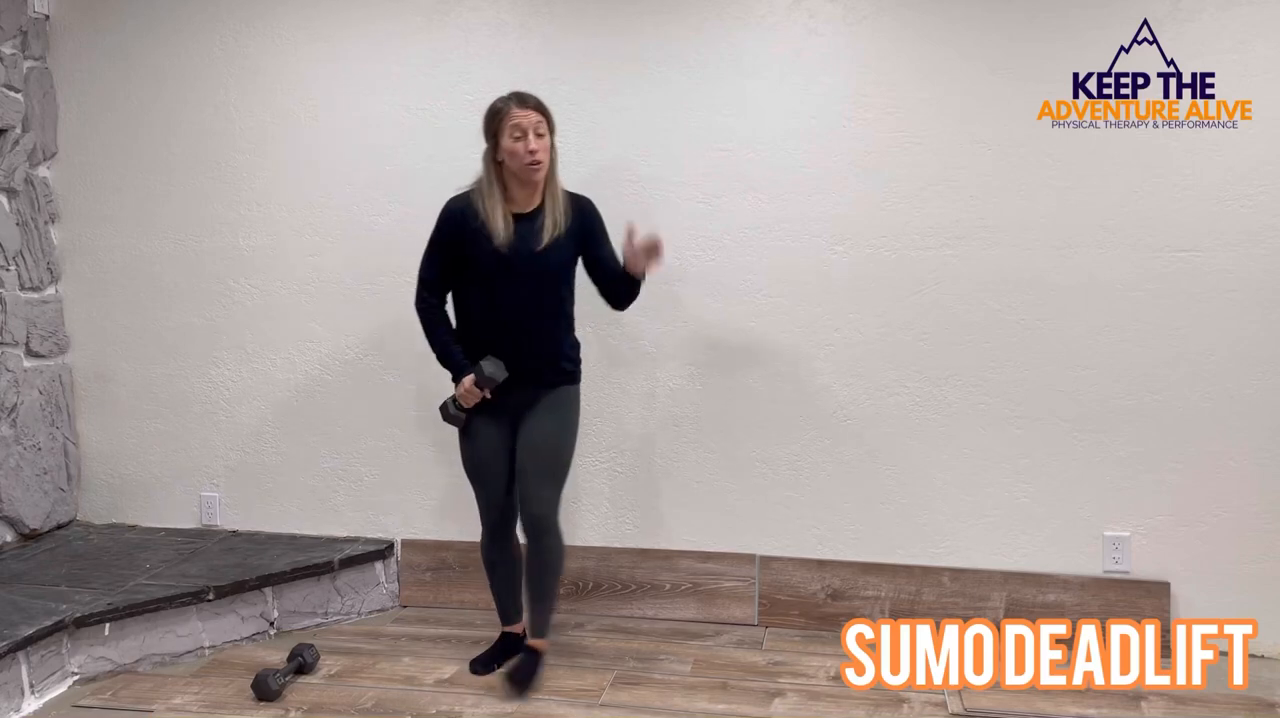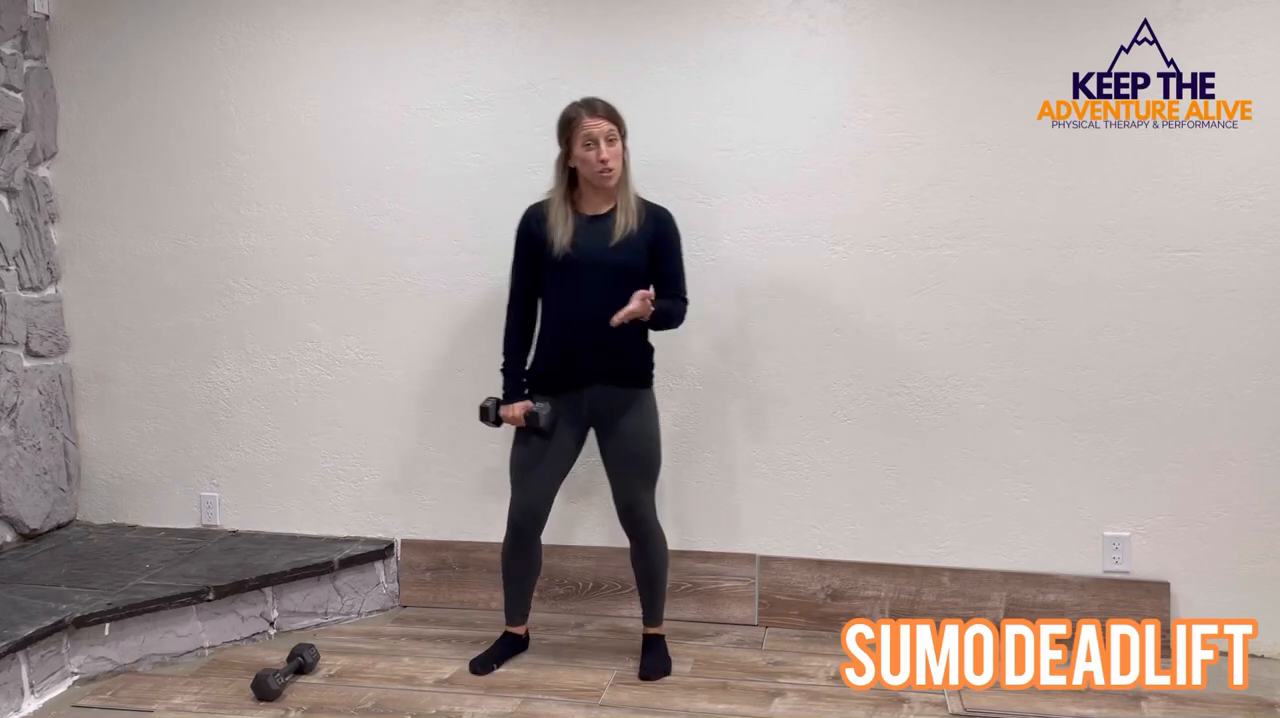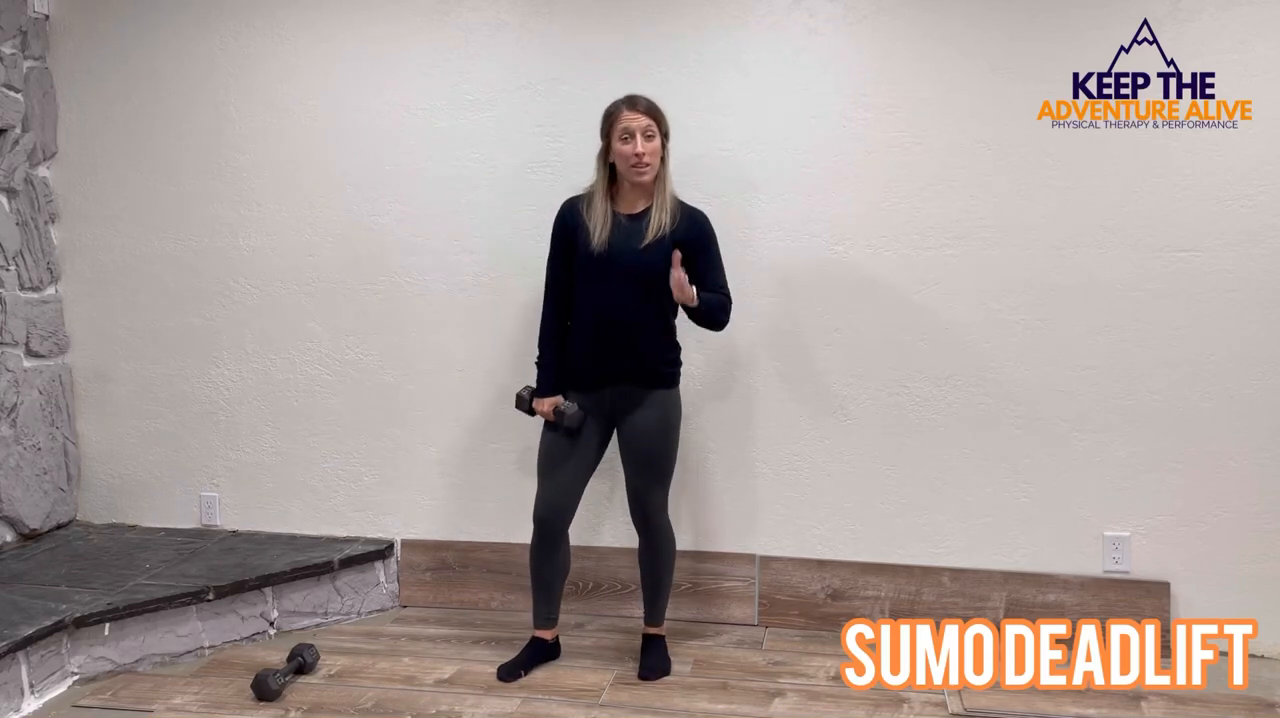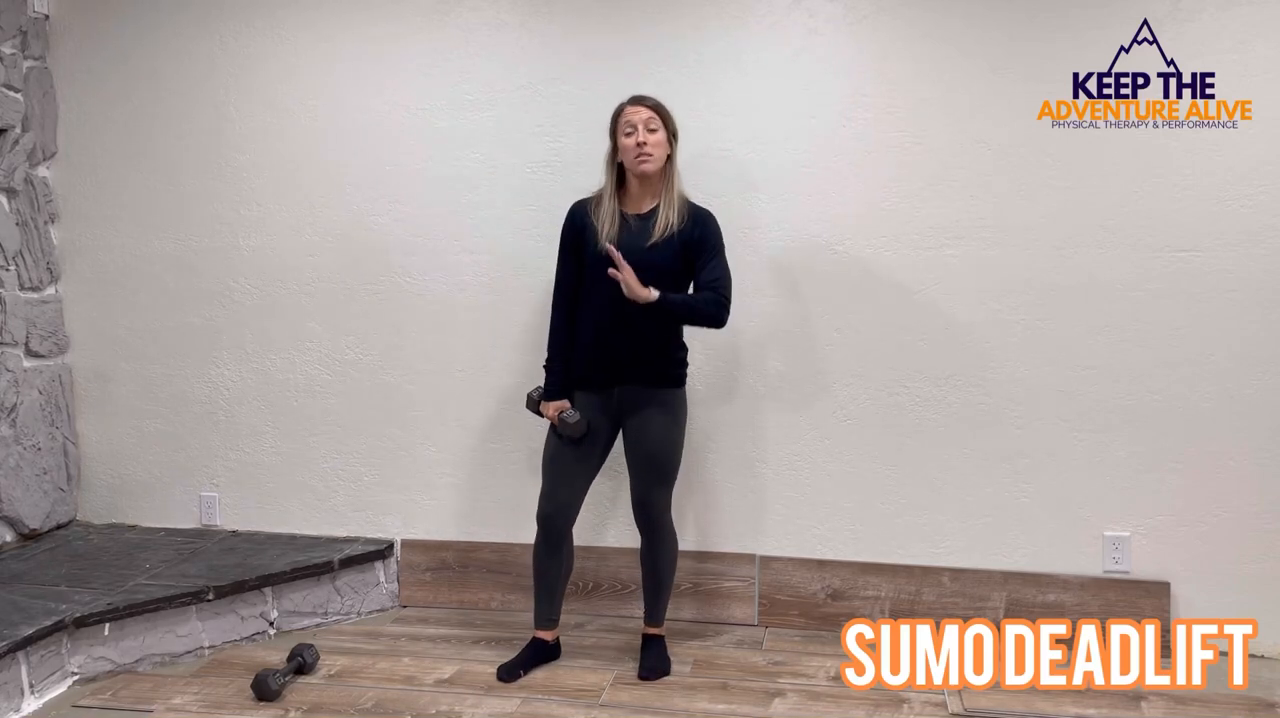
dt=0.4s
person 1, frame 1
left shoulder: (577, 214)
right shoulder: (463, 215)
left elbow: (615, 294)
right elbow: (429, 298)
left wrist: (633, 268)
right wrist: (457, 369)
left hip: (551, 388)
right hip: (485, 391)
left knee: (538, 513)
right knee: (494, 518)
left ankle: (535, 642)
right ankle: (510, 632)
person 1, frame 2
left shoulder: (652, 222)
right shoulder: (539, 222)
left elbow: (676, 307)
right elbow: (520, 308)
left wrist: (648, 309)
right wrist: (514, 388)
left hip: (626, 393)
right hip: (552, 393)
left knee: (639, 517)
right knee: (524, 517)
left ankle: (654, 633)
right ankle: (514, 631)
person 1, frame 3
left shoulder: (687, 224)
right shoulder: (575, 216)
left elbow: (720, 310)
right elbow: (556, 305)
left wrist: (690, 298)
right wrist: (547, 384)
left hip: (651, 391)
right hip: (580, 388)
left knee: (650, 515)
right knee: (549, 514)
left ankle: (654, 634)
right ankle: (544, 637)
person 1, frame 4
left shoulder: (695, 223)
right shoulder: (584, 217)
left elbow: (716, 308)
right elbow: (565, 306)
left wrist: (649, 295)
right wrist: (555, 387)
left hip: (657, 391)
right hip: (588, 389)
left knee: (653, 515)
right knee: (553, 514)
left ankle: (654, 634)
right ankle: (545, 637)
